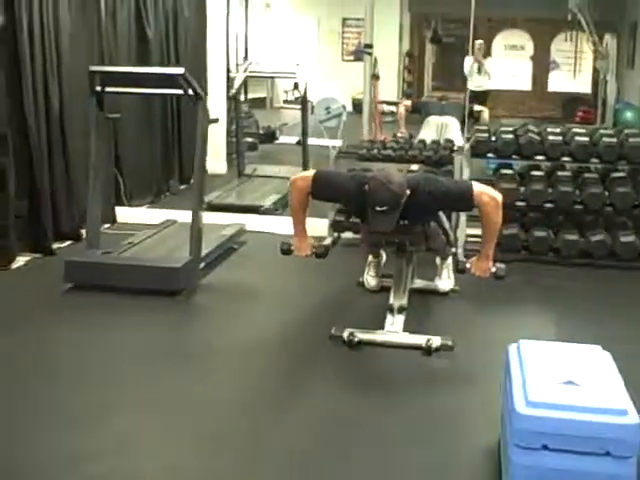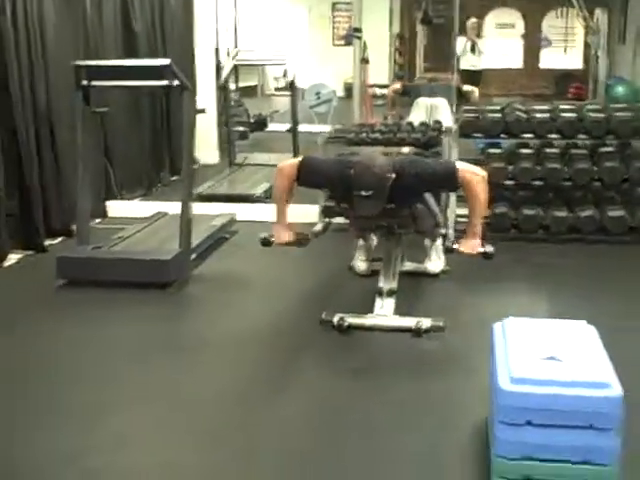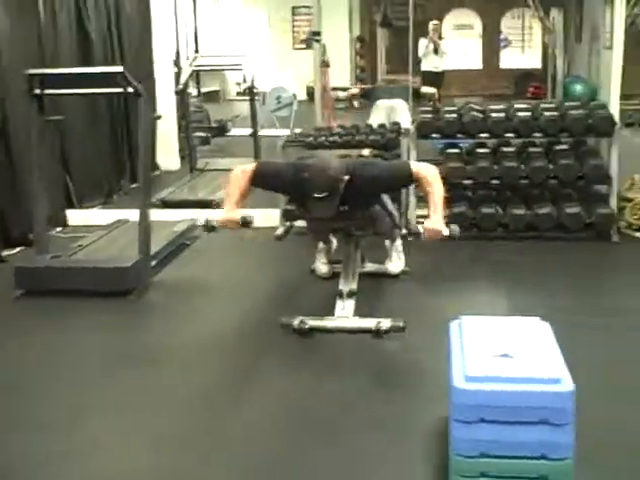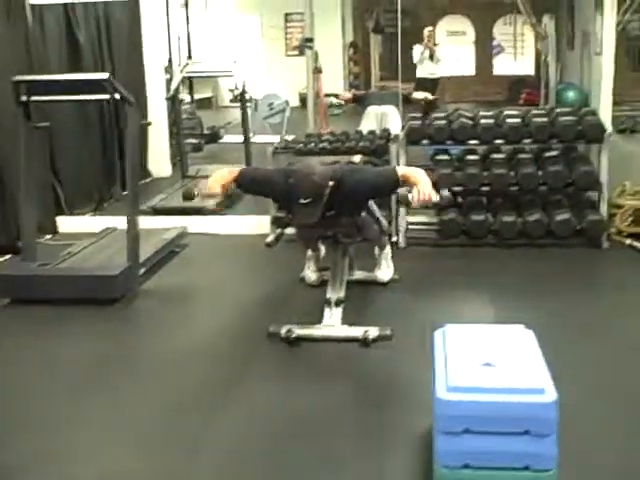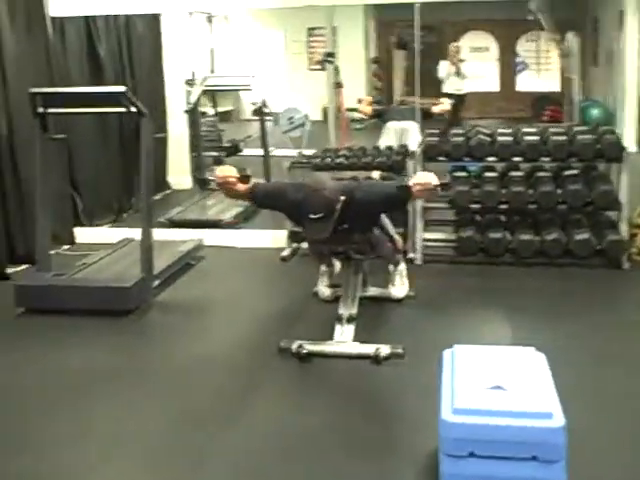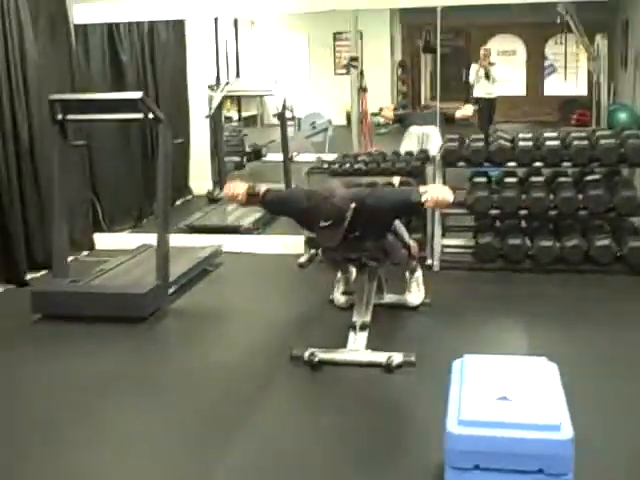
dt=0.2s
person 1, frame 1
left shoulder: (428, 190)
right shoulder: (355, 187)
left elbow: (490, 197)
right elbow: (299, 182)
left wrist: (485, 256)
right wrist: (301, 237)
left ankle: (445, 261)
right ankle: (376, 258)
person 1, frame 2
left shoulder: (413, 172)
right shoulder: (340, 172)
left elbow: (475, 175)
right elbow: (286, 168)
left wrist: (473, 235)
right wrist: (281, 224)
left hip: (409, 205)
right ankle: (366, 242)
person 1, frame 3
left shoulder: (367, 174)
right shoulder: (295, 175)
left elbow: (426, 170)
right elbow: (243, 171)
left wrist: (436, 217)
right wrist: (230, 208)
left hip: (365, 208)
left ankle: (394, 243)
right ankle: (326, 245)
person 1, frame 4
left shoulder: (353, 181)
right shoulder: (282, 181)
left elbow: (411, 172)
right elbow: (230, 173)
left wrist: (424, 187)
right wrist: (215, 183)
left hip: (353, 215)
left ankle: (383, 250)
right ankle: (315, 253)
person 1, frame 5
left shoulder: (364, 196)
right shoulder: (293, 196)
left elbow: (421, 184)
right elbow: (241, 188)
left wrist: (427, 181)
right wrist: (225, 181)
left hip: (367, 231)
left ankle: (397, 266)
right ankle: (329, 267)
person 1, frame 6
left shoulder: (377, 203)
right shoulder: (305, 203)
left elbow: (431, 194)
right elbow: (258, 194)
left wrist: (440, 193)
right wrist: (239, 191)
left hip: (381, 239)
left ankle: (413, 272)
right ankle: (345, 274)
